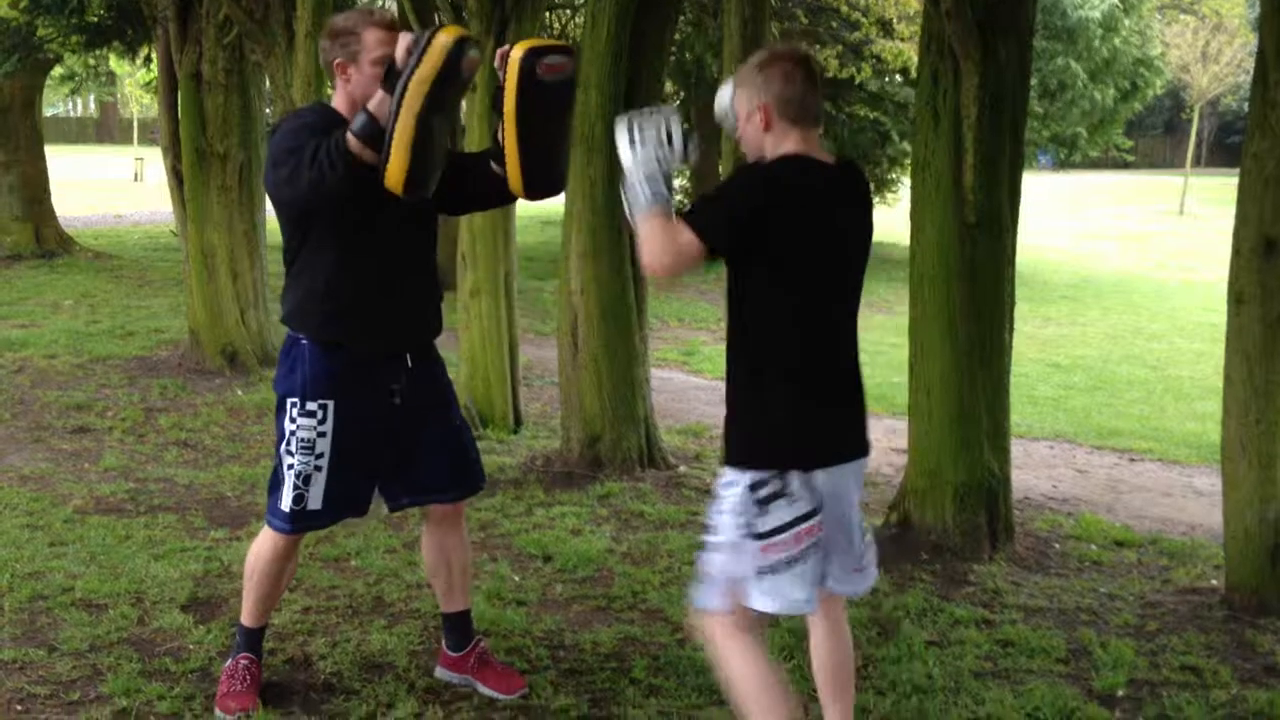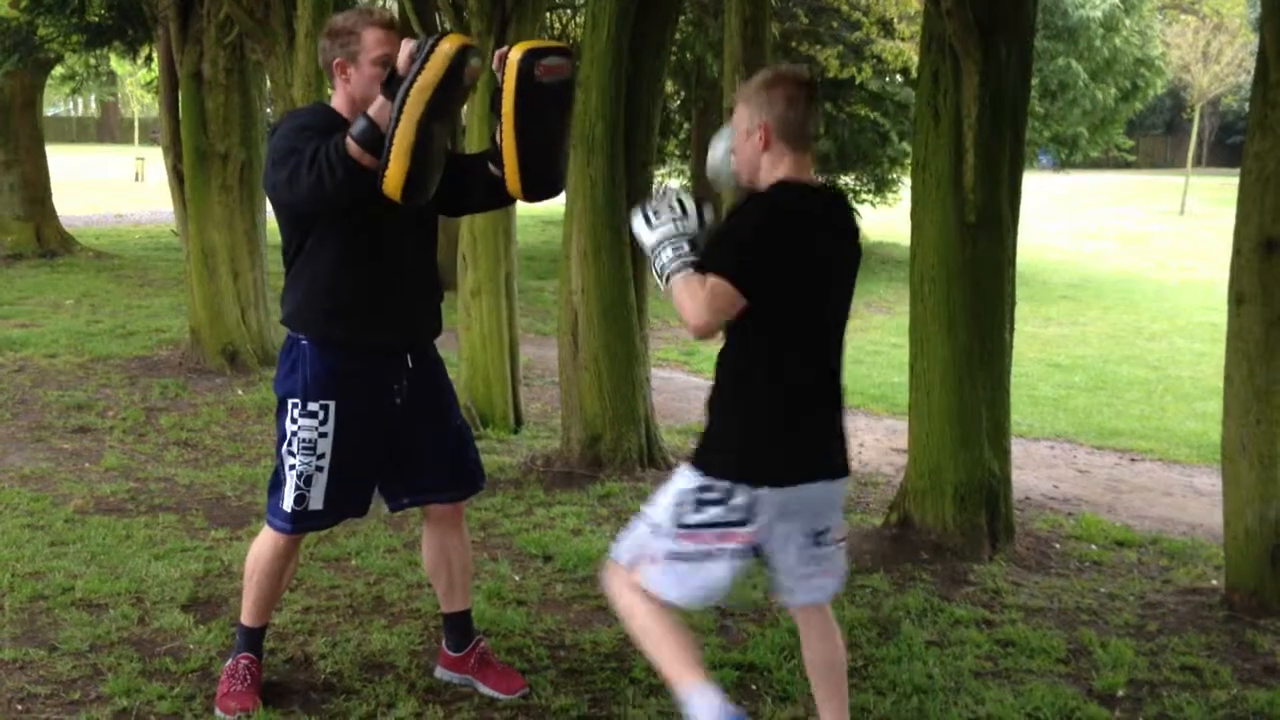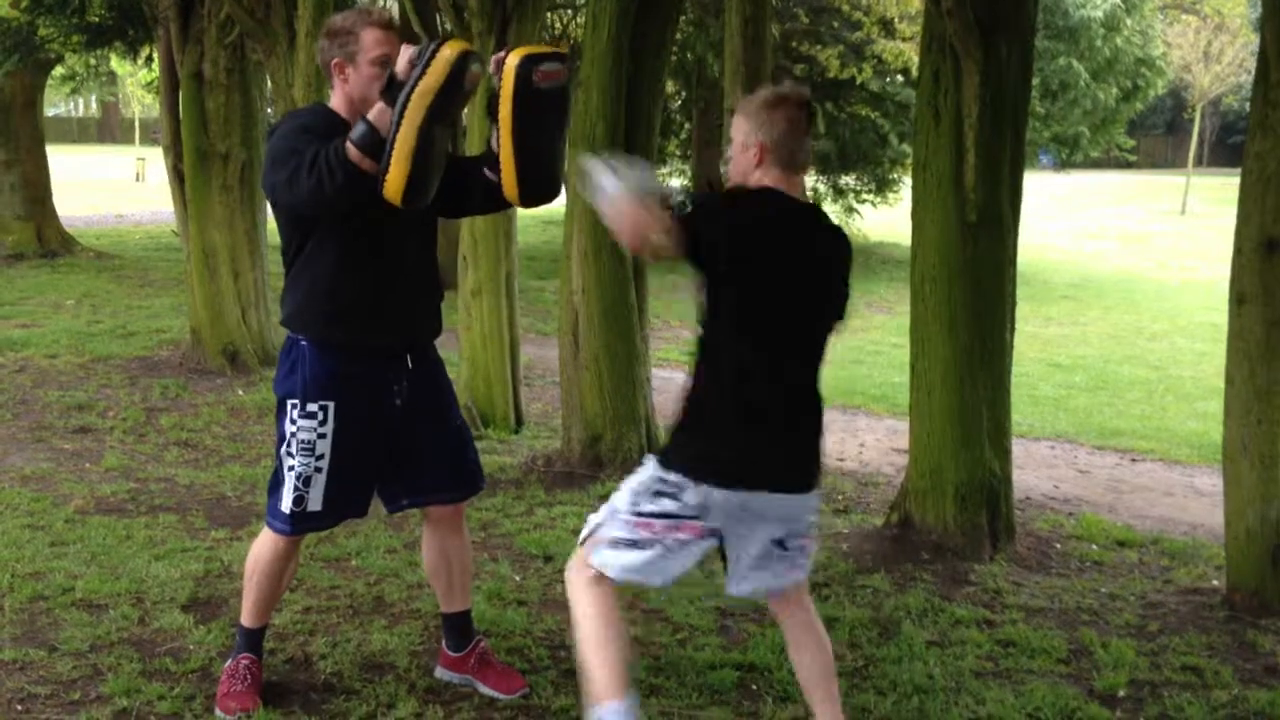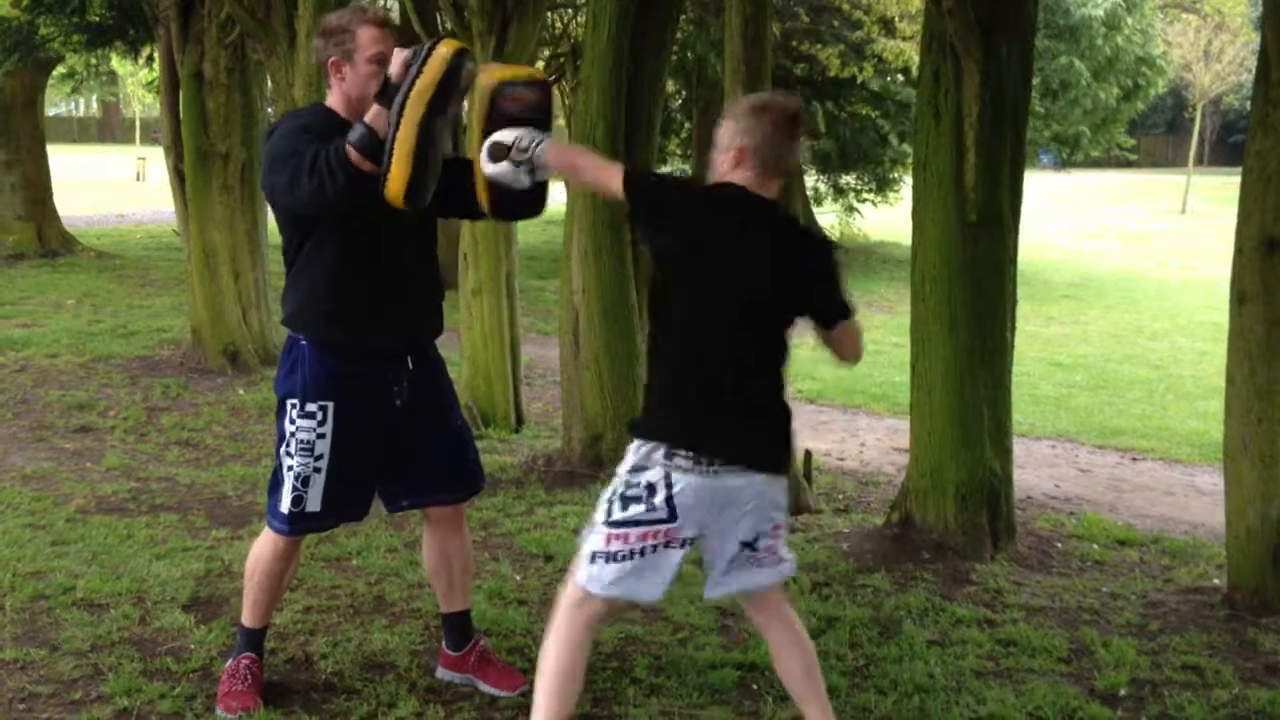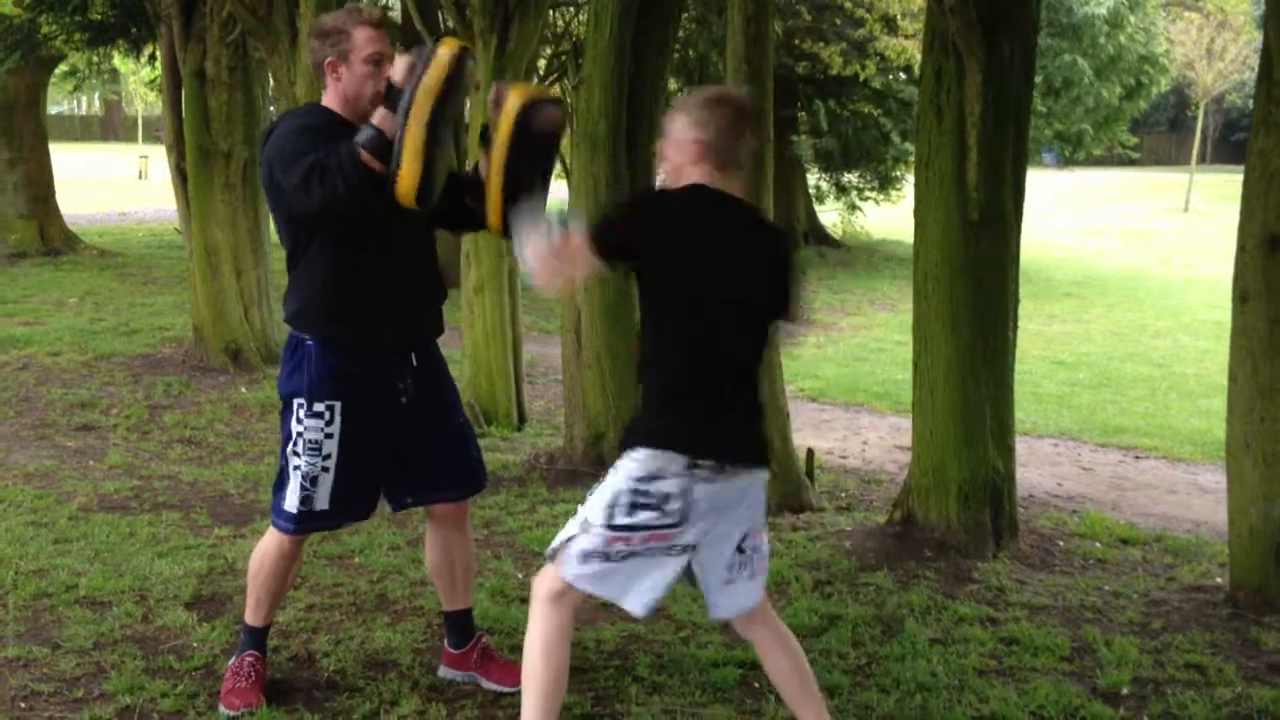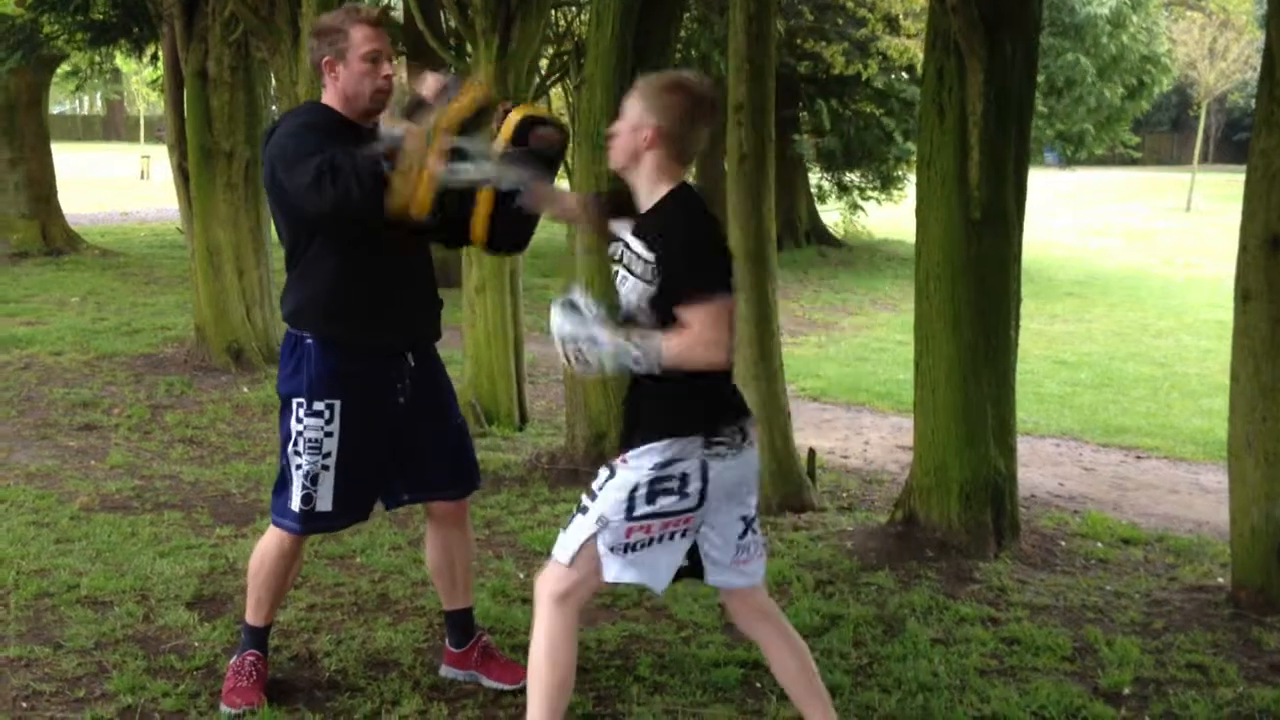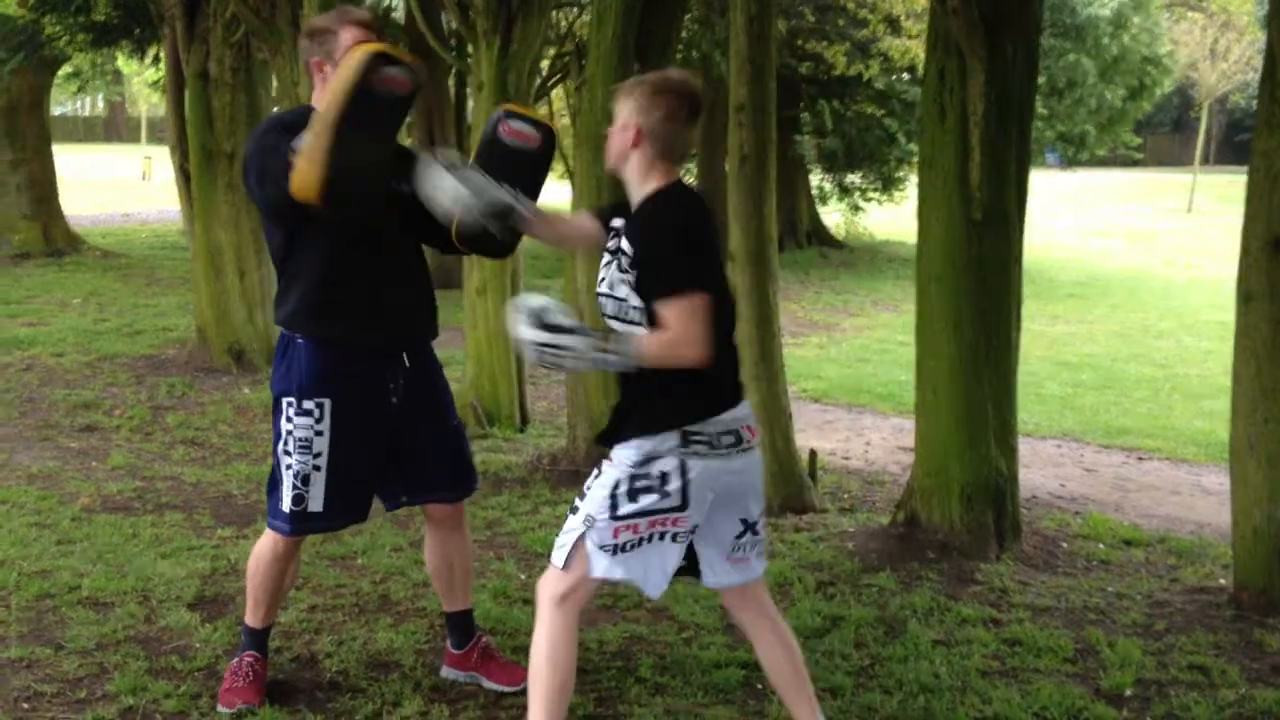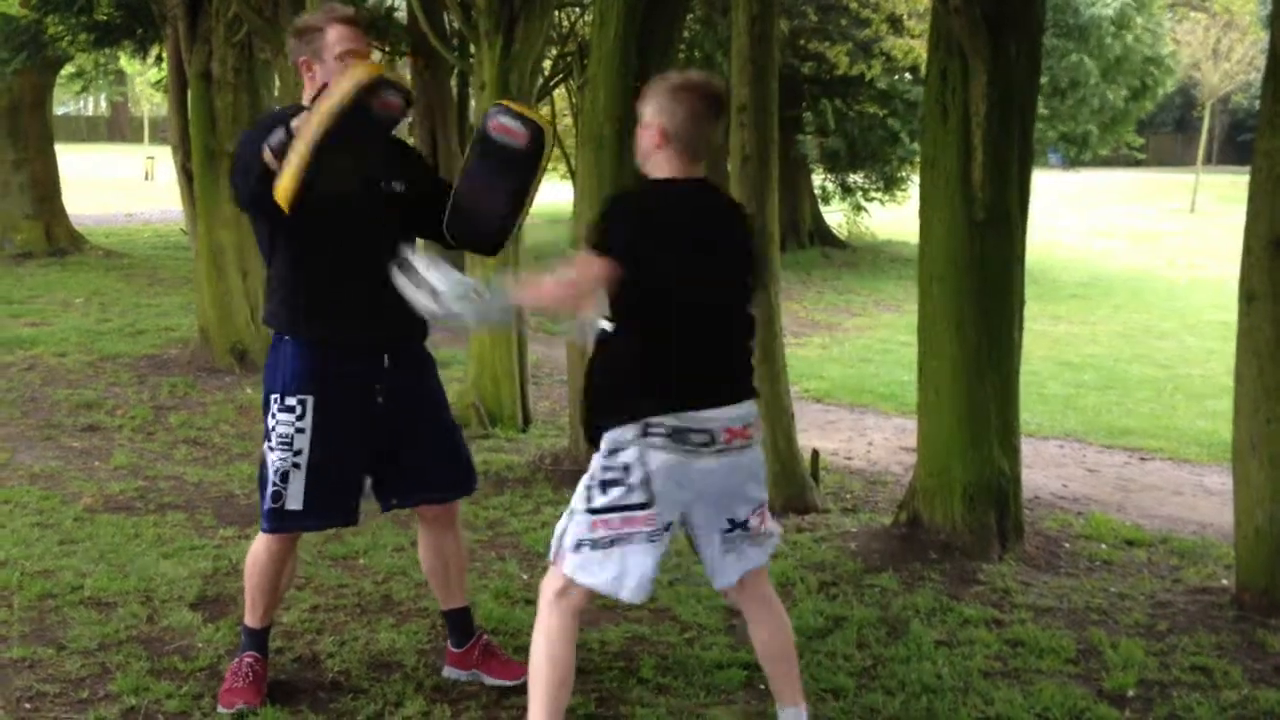
dt=0.1s
person 1, frame 1
right shoulder: (299, 137)
left elbow: (494, 181)
right elbow: (329, 179)
right wrist: (394, 95)
left hip: (410, 357)
right hip: (327, 362)
left knee: (446, 502)
right knee: (291, 521)
left ankle: (459, 650)
right ankle: (244, 657)
person 1, frame 2
right shoulder: (299, 137)
left elbow: (493, 183)
right elbow: (329, 182)
right wrist: (393, 101)
left hip: (411, 357)
right hip: (327, 362)
left knee: (447, 501)
right knee: (290, 519)
left ankle: (461, 650)
right ankle: (244, 657)
person 1, frame 3
right shoulder: (297, 138)
left elbow: (491, 186)
right elbow: (327, 185)
right wrist: (393, 105)
left hip: (410, 358)
right hip: (327, 363)
left knee: (447, 503)
right knee: (290, 521)
left ankle: (460, 650)
right ankle: (244, 658)
person 1, frame 4
right shoulder: (297, 139)
left elbow: (477, 193)
right elbow: (324, 190)
right wrist: (391, 107)
left hip: (410, 358)
right hip: (328, 362)
left knee: (447, 502)
right knee: (290, 521)
left ankle: (461, 650)
right ankle: (246, 657)
person 1, frame 5
left shoulder: (401, 141)
right shoulder: (296, 137)
left elbow: (469, 206)
right elbow: (331, 189)
right wrist: (395, 109)
left hip: (412, 356)
right hip: (331, 360)
left knee: (450, 500)
right knee: (294, 521)
left ankle: (462, 647)
right ankle: (249, 654)
person 1, frame 6
right shoulder: (298, 135)
left elbow: (455, 226)
right elbow: (342, 191)
left hip: (410, 357)
right hip: (327, 361)
left knee: (449, 500)
right knee: (295, 521)
left ankle: (464, 646)
right ankle: (250, 654)
person 1, frame 7
right shoulder: (280, 138)
left elbow: (449, 231)
left hip: (406, 358)
right hip: (321, 361)
left knee: (446, 502)
right knee: (291, 522)
left ankle: (464, 647)
right ankle: (250, 655)
person 1, frame 8
left shoulder: (388, 151)
right shoulder: (275, 139)
left elbow: (452, 222)
right elbow: (253, 182)
left hip: (399, 358)
right hip: (312, 362)
left knee: (440, 502)
right knee: (282, 523)
left ankle: (464, 644)
right ankle: (251, 656)
person 2, frame 1
left shoulder: (762, 187)
right shoulder: (849, 186)
left elbow: (661, 261)
left wrist: (647, 181)
left hip: (774, 450)
right hip: (838, 441)
left knee: (722, 620)
right knee: (825, 601)
person 2, frame 2
left shoulder: (766, 216)
right shoulder: (838, 216)
left elbow: (702, 314)
left wrist: (670, 248)
left hip: (738, 463)
right hip: (818, 460)
left knee: (627, 581)
right knee: (810, 605)
person 2, frame 3
left shoulder: (740, 213)
right shoulder: (832, 244)
left elbow: (638, 223)
left wrist: (610, 185)
left hip: (705, 464)
right hip: (791, 468)
left knee: (587, 574)
right knee: (789, 599)
person 2, frame 4
left shoulder: (687, 203)
right shoulder: (806, 247)
left elbow: (587, 168)
right elbow: (848, 348)
left wrist: (528, 149)
left hip: (675, 456)
right hip: (758, 461)
left knee: (577, 606)
right knee: (768, 602)
person 2, frame 5
left shoulder: (663, 213)
right shoulder: (767, 241)
left elbow: (555, 273)
left wrist: (540, 238)
left hip: (669, 462)
right hip: (739, 462)
left knee: (551, 595)
right knee: (750, 613)
person 2, frame 6
left shoulder: (681, 226)
right shoulder: (652, 211)
left elbow: (713, 346)
right elbow: (580, 211)
left wrist: (615, 346)
left hip: (679, 447)
right hip: (722, 443)
left knee: (558, 592)
right knee: (748, 600)
person 2, frame 7
left shoulder: (666, 222)
right shoulder: (655, 208)
left elbow: (690, 345)
right elbow: (584, 232)
left wrist: (590, 345)
left hip: (663, 446)
right hip: (728, 441)
left knee: (559, 595)
right knee: (747, 596)
person 2, frame 8
left shoulder: (639, 209)
right shoulder: (730, 218)
left elbow: (573, 290)
left hip: (650, 438)
right hip: (731, 432)
left knee: (561, 595)
right knee: (752, 584)
